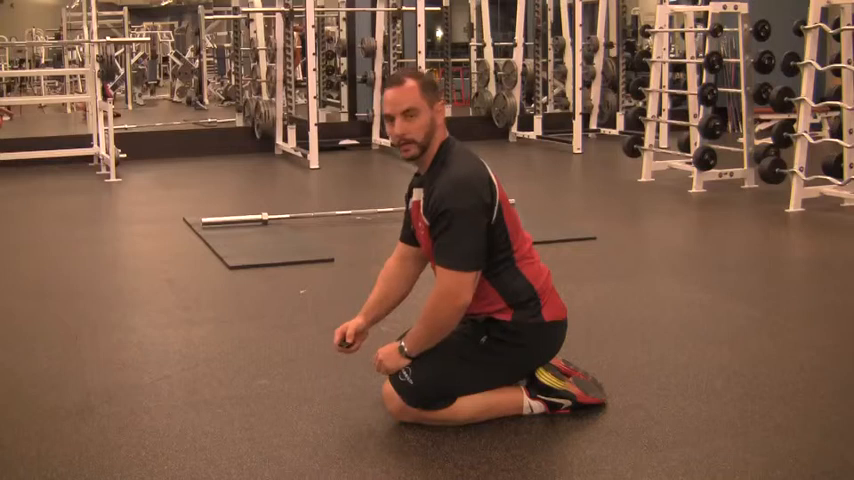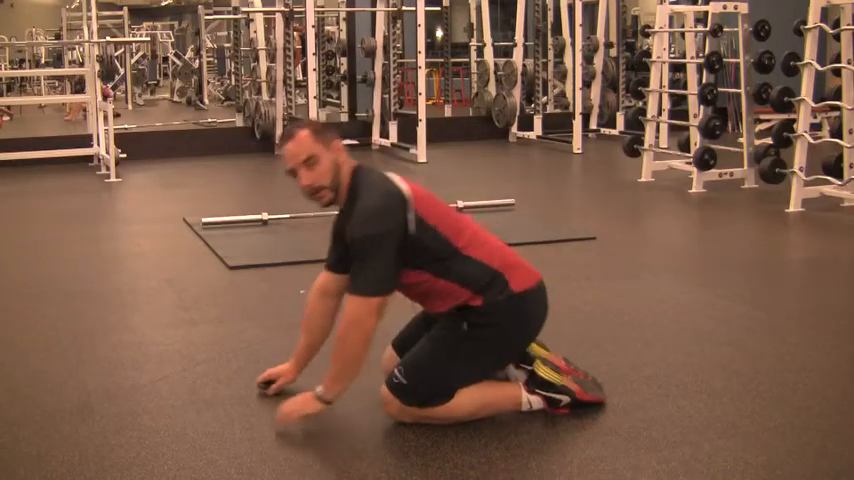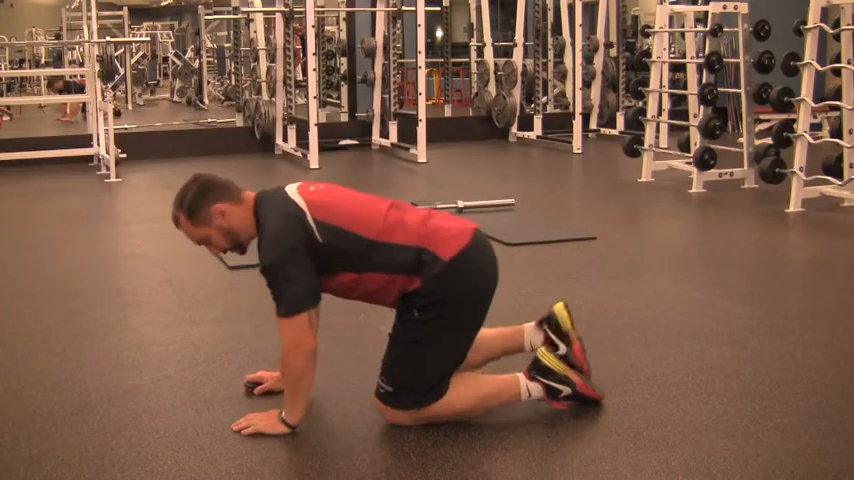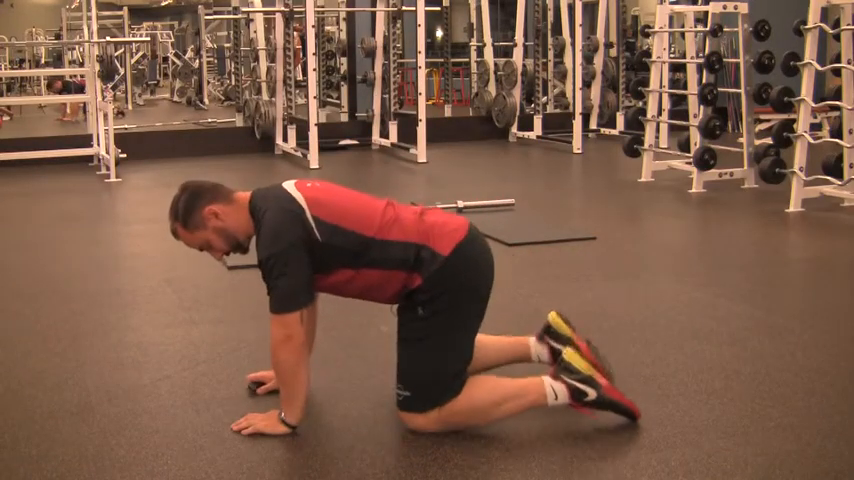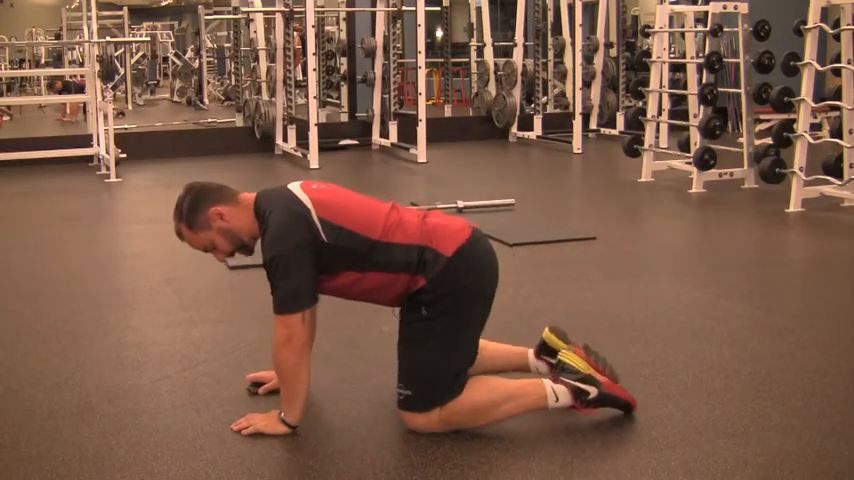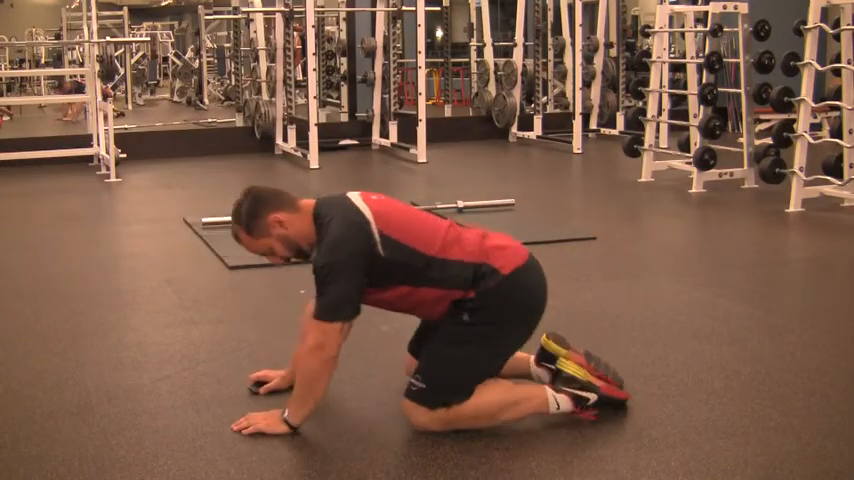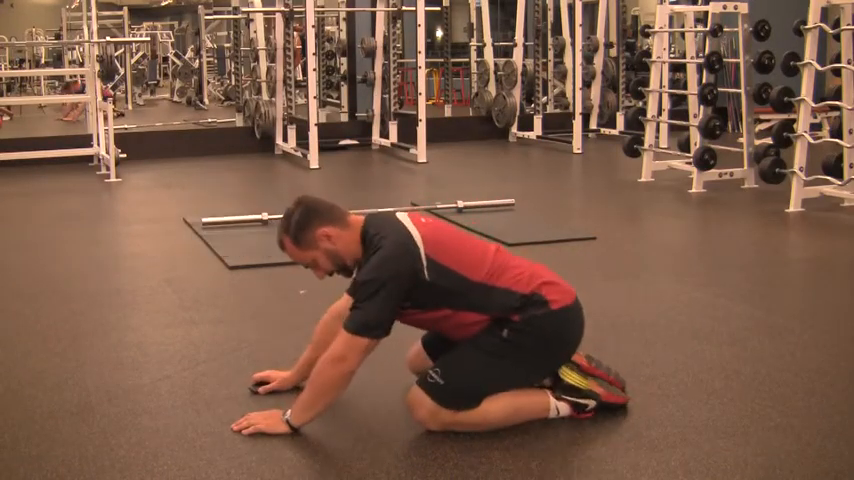
dt=0.7s
person 1, frame 1
left shoulder: (458, 184)
right shoulder: (425, 179)
left elbow: (454, 296)
right elbow: (405, 261)
left wrist: (405, 350)
right wrist: (364, 319)
left hip: (520, 324)
right hip: (497, 312)
left knee: (401, 399)
right knee: (404, 365)
left ankle: (538, 394)
right ankle: (523, 366)
person 1, frame 2
left shoulder: (374, 211)
right shoulder: (355, 208)
left elbow: (361, 324)
right elbow: (325, 293)
left wrist: (324, 395)
right wrist: (295, 366)
left hip: (506, 303)
right hip: (488, 295)
left knee: (401, 401)
right knee: (394, 363)
left ankle: (537, 389)
right ankle: (519, 362)
person 1, frame 3
left shoulder: (279, 236)
right shoulder: (285, 205)
left elbow: (301, 341)
right elbow: (305, 314)
left wrist: (288, 417)
right wrist: (290, 375)
left hip: (450, 272)
right hip: (462, 250)
left knee: (399, 406)
right knee: (432, 356)
left ankle: (537, 381)
right ankle: (542, 334)
person 1, frame 4
left shoulder: (276, 232)
right shoulder: (279, 203)
left elbow: (289, 333)
right elbow: (305, 304)
left wrist: (288, 416)
right wrist: (290, 373)
left hip: (448, 269)
right hip: (452, 250)
left knee: (422, 412)
right knee: (436, 358)
left ankle: (564, 386)
right ankle: (545, 344)
person 1, frame 5
left shoulder: (283, 232)
right shoulder: (283, 206)
left elbow: (291, 336)
right elbow: (304, 308)
left wrist: (288, 416)
right wrist: (290, 373)
left hip: (452, 271)
right hip: (456, 253)
left knee: (422, 412)
right knee: (435, 360)
left ankle: (565, 387)
right ankle: (543, 357)
person 1, frame 6
left shoulder: (340, 241)
right shoulder: (336, 213)
left elbow: (324, 346)
right elbow: (320, 310)
left wrist: (289, 418)
right wrist: (292, 373)
left hip: (504, 291)
right hip: (502, 274)
left knee: (424, 410)
right knee: (418, 367)
left ankle: (566, 393)
right ankle: (544, 363)
person 1, frame 7
left shoulder: (389, 258)
right shoulder: (380, 231)
left elbow: (343, 359)
right elbow: (342, 315)
left wrist: (291, 419)
right wrist: (296, 374)
left hip: (545, 319)
right hip: (530, 305)
left knee: (428, 407)
right knee: (420, 361)
left ankle: (567, 398)
right ankle: (549, 369)
